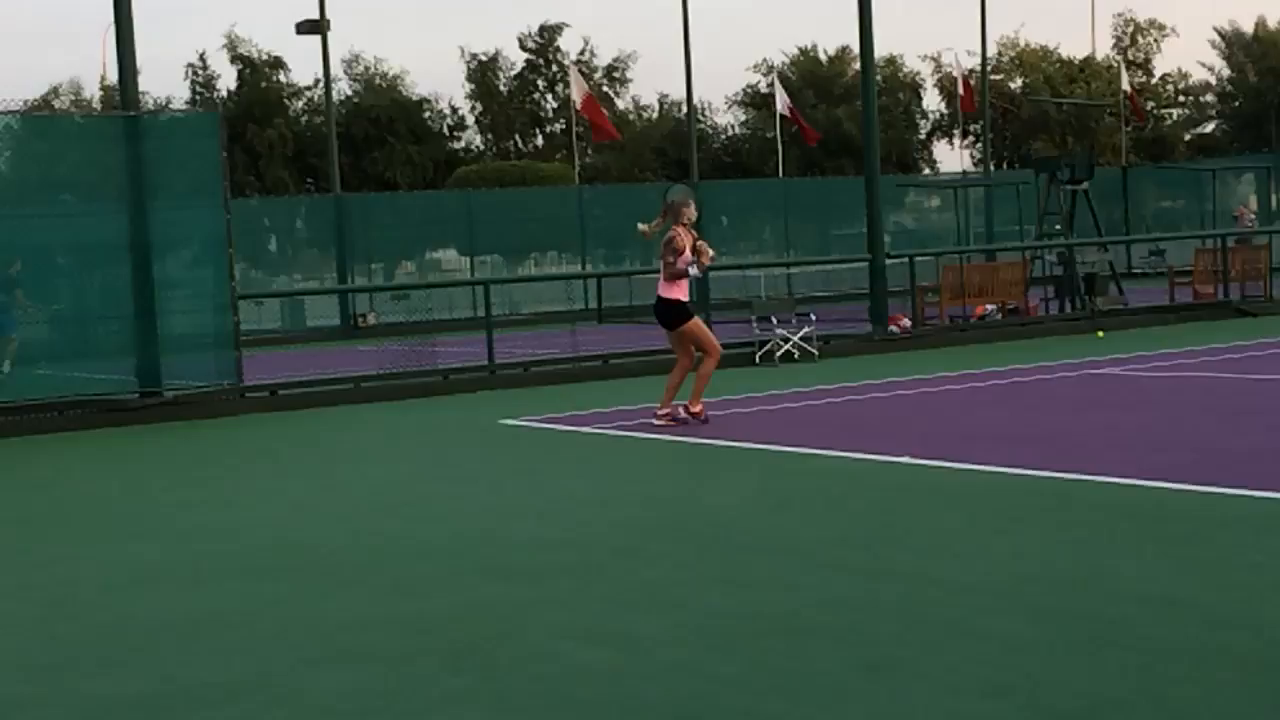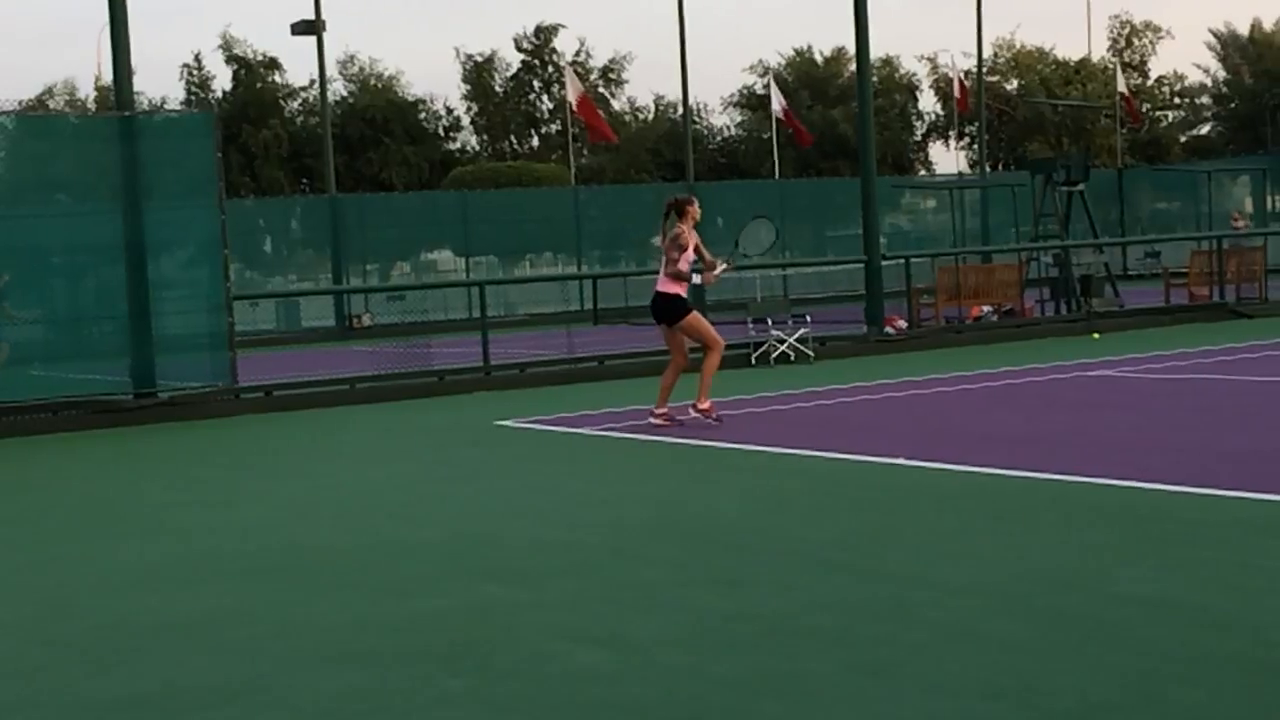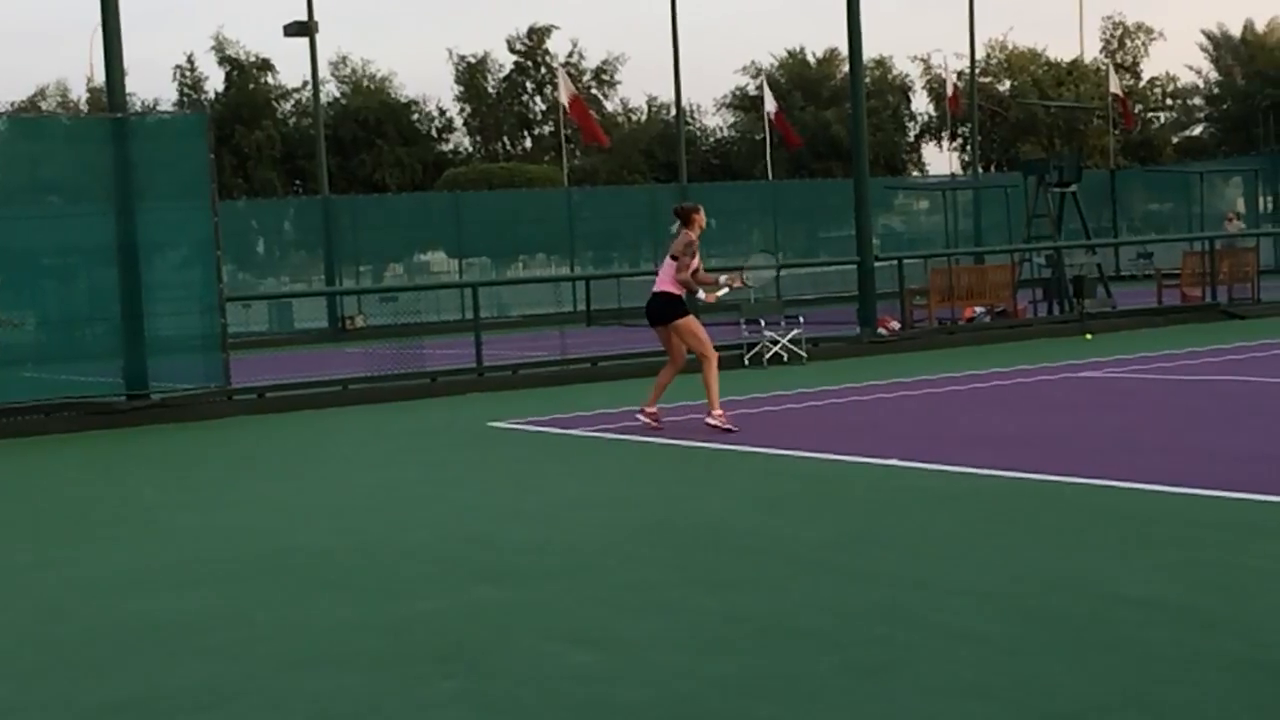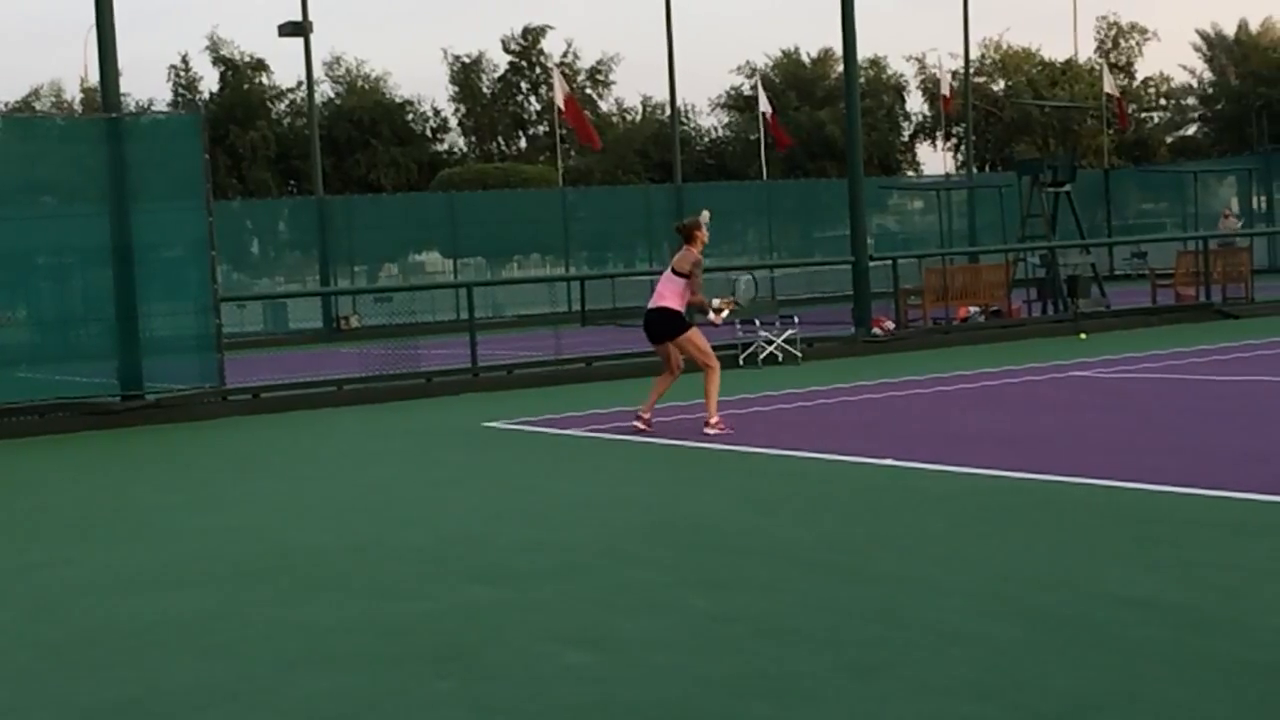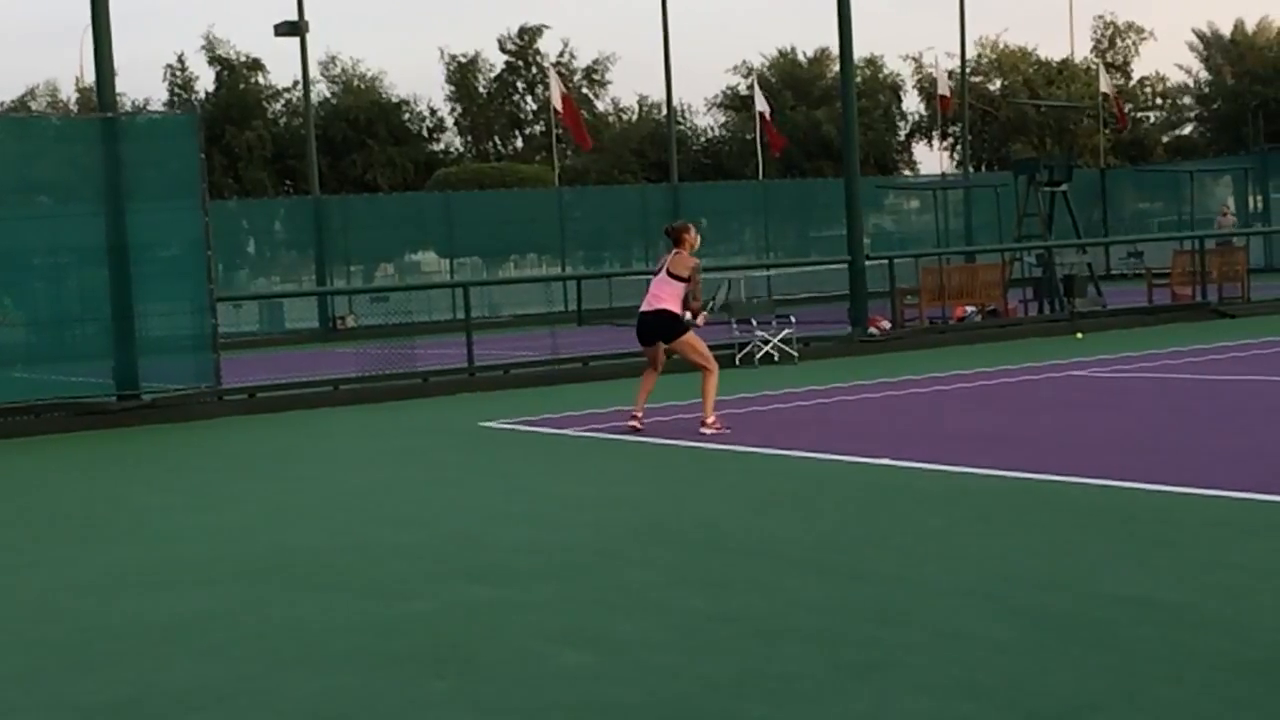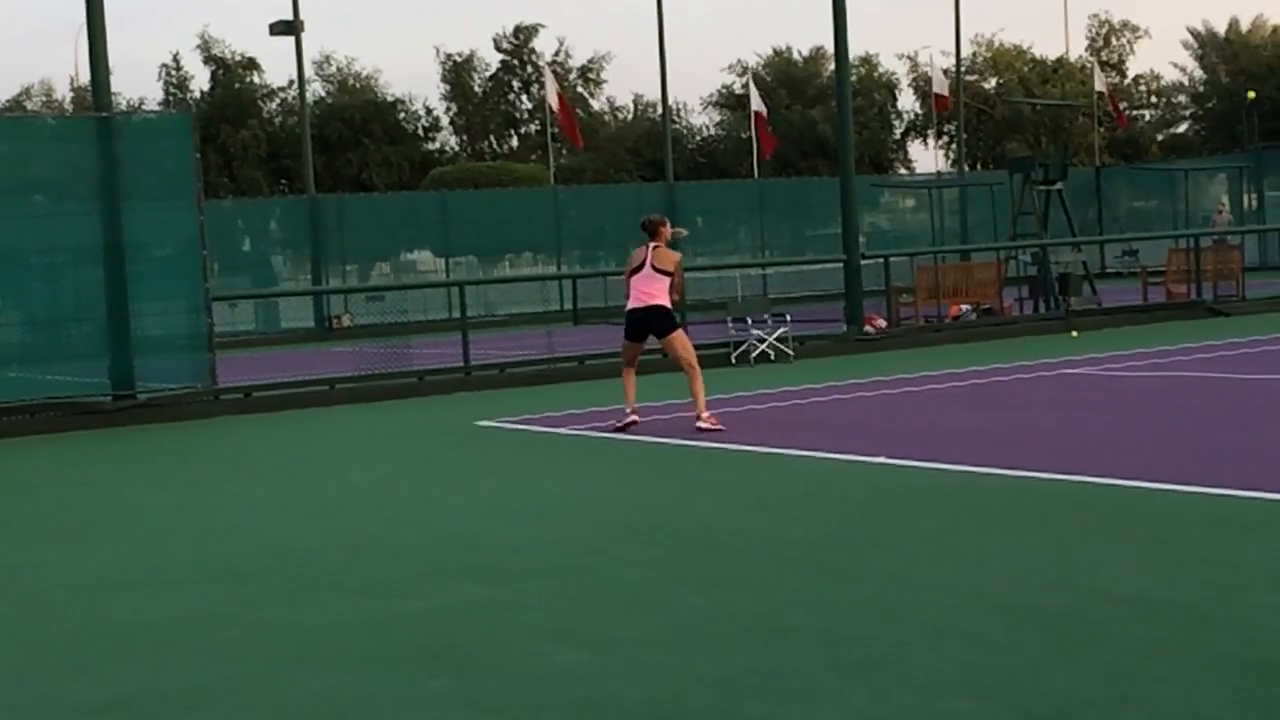
dt=0.5s
person 1, frame 1
left shoulder: (689, 234)
right shoulder: (674, 238)
left elbow: (707, 255)
right elbow: (668, 273)
left wrist: (703, 249)
right wrist: (695, 268)
left hip: (670, 305)
right hip: (672, 305)
left knee: (686, 359)
right knee: (714, 351)
left ankle: (663, 412)
right ankle: (693, 406)
person 1, frame 2
left shoulder: (692, 235)
right shoulder: (678, 235)
left elbow: (708, 262)
right elbow: (670, 270)
left wrist: (721, 264)
right wrist: (699, 279)
left hip: (664, 302)
right hip: (671, 302)
left knee: (680, 359)
right knee: (716, 345)
left ankle: (659, 411)
right ankle: (702, 403)
person 1, frame 3
left shoulder: (686, 240)
right shoulder: (690, 241)
left elbow: (698, 275)
right elbow: (681, 276)
left wrist: (725, 280)
right wrist: (702, 295)
left hip: (656, 304)
right hip: (669, 303)
left knee: (677, 360)
right knee: (709, 355)
left ankle: (649, 409)
right ankle: (715, 412)
person 1, frame 4
left shoulder: (682, 255)
right shoulder: (695, 259)
right elbow: (695, 297)
left wrist: (715, 303)
right wrist: (711, 314)
left hip: (652, 318)
right hip: (669, 317)
left knee: (674, 368)
right knee: (712, 365)
left ankle: (643, 415)
right ankle: (712, 421)
person 1, frame 5
left shoulder: (665, 260)
right shoulder: (692, 263)
right elbow: (694, 303)
left wrist: (686, 315)
right wrist: (697, 317)
left hip: (645, 320)
right hip: (667, 320)
left knee: (653, 367)
right knee: (710, 367)
left ankle: (636, 414)
right ankle: (709, 420)
person 1, frame 6
left shoulder: (635, 254)
right shoulder: (673, 257)
right elbow: (675, 295)
left hip: (634, 316)
right hip: (660, 315)
left knee: (628, 366)
right knee: (692, 367)
left ankle: (630, 411)
right ankle: (703, 415)
